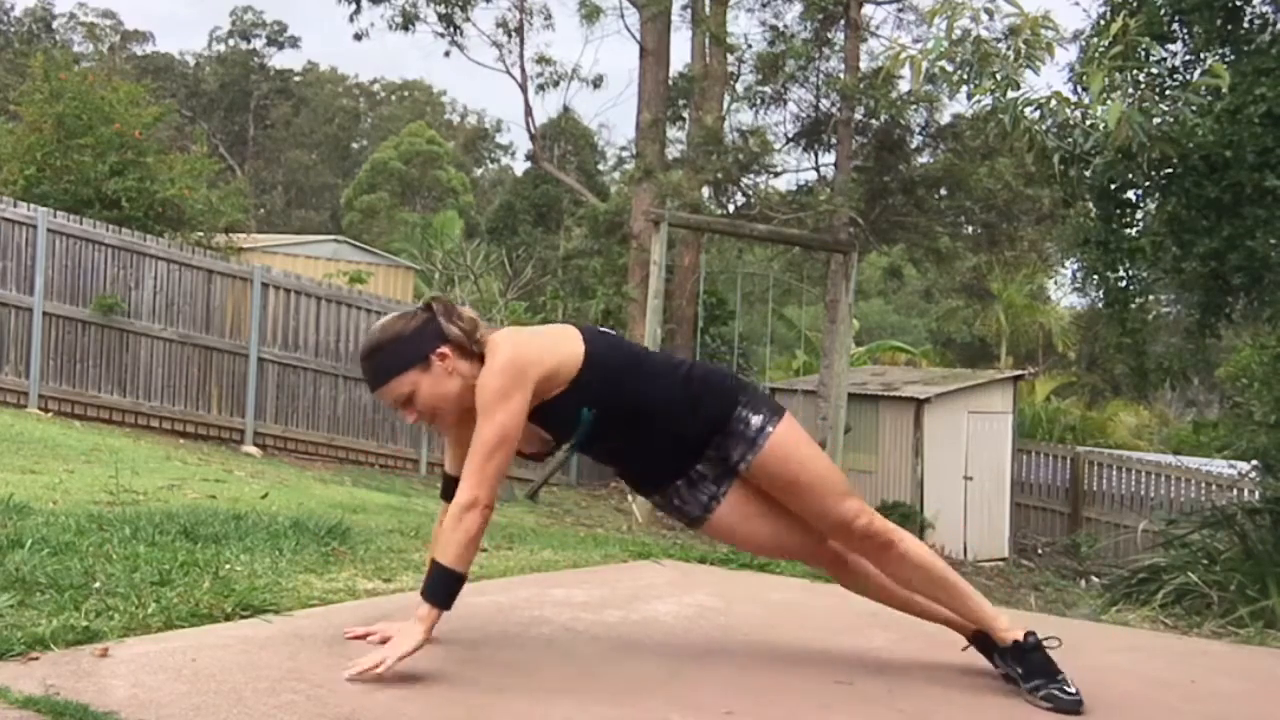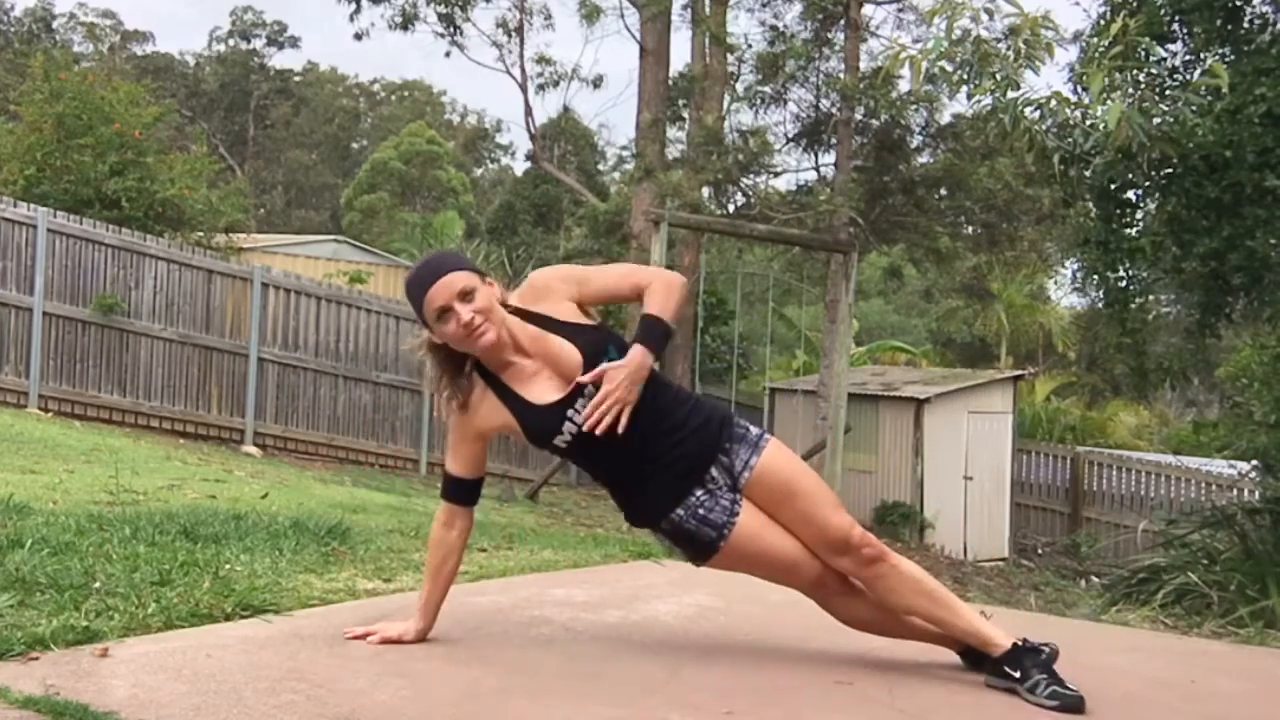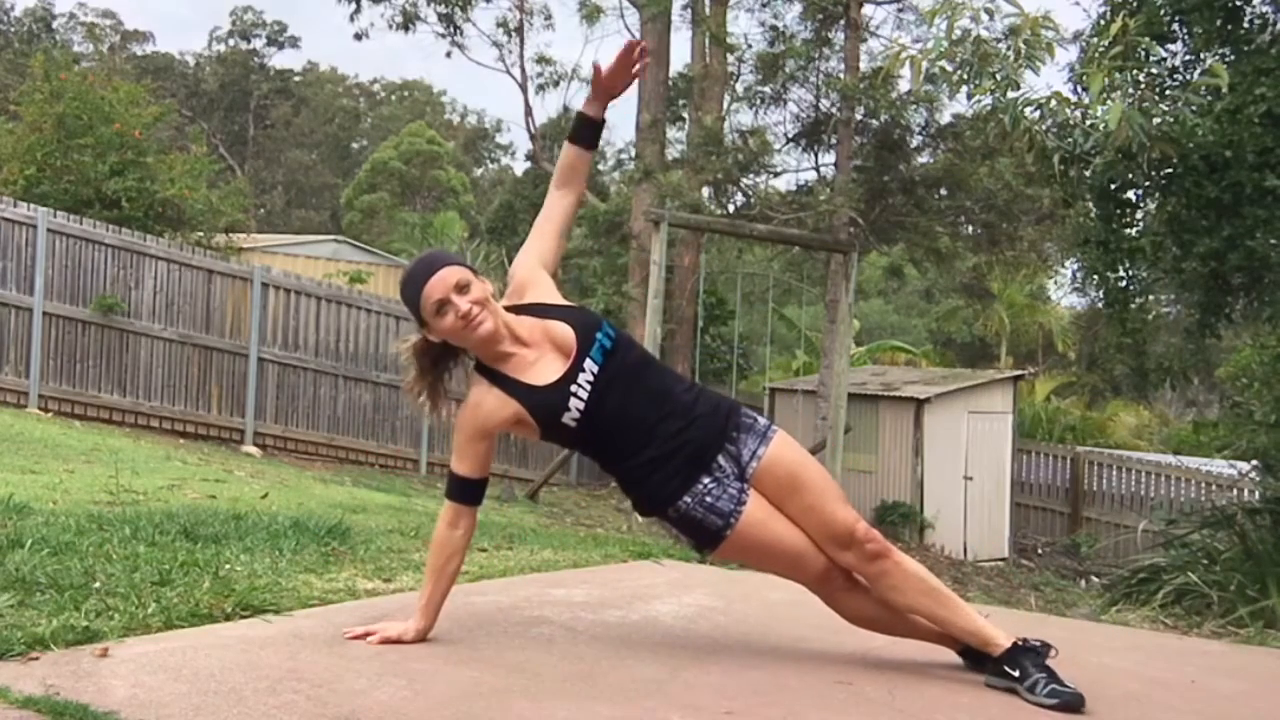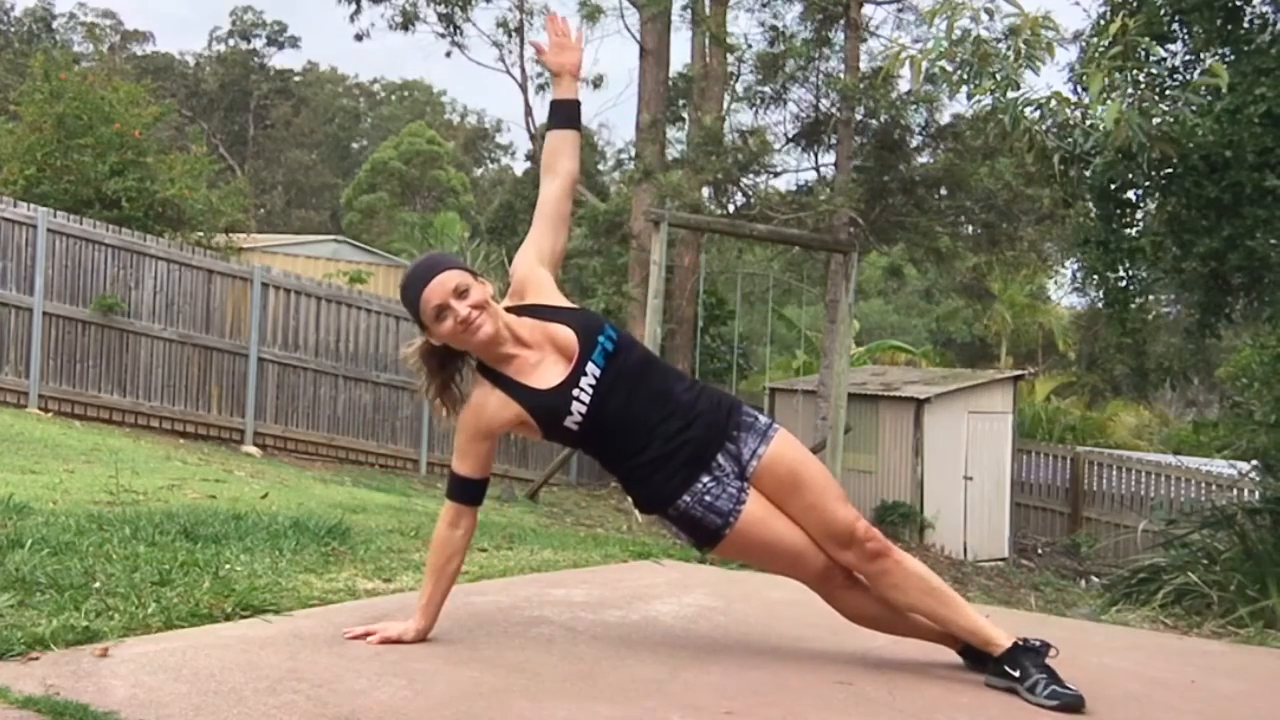
dt=0.4s
person 1, frame 1
left shoulder: (506, 358)
right shoulder: (466, 408)
left elbow: (479, 502)
right elbow: (457, 506)
left wrist: (427, 617)
right wrist: (420, 617)
left hip: (721, 414)
right hip: (671, 474)
left knee: (857, 529)
right knee: (828, 557)
left ankle: (1010, 639)
right ankle: (987, 639)
person 1, frame 2
left shoulder: (541, 292)
right shoulder: (480, 412)
left elbow: (667, 284)
right elbow: (454, 515)
left wrist: (638, 355)
right wrist: (420, 621)
left hip: (718, 437)
right hip: (674, 499)
left knee: (854, 548)
right knee: (827, 584)
left ankle: (1005, 649)
right ankle: (981, 651)
person 1, frame 3
left shoulder: (527, 284)
right shoulder: (487, 408)
left elbow: (564, 191)
right elbow: (458, 516)
left wrist: (598, 97)
right wrist: (421, 621)
left hip: (725, 428)
right hip: (684, 488)
left knee: (859, 544)
right knee: (832, 579)
left ankle: (1003, 649)
right ankle: (980, 649)
person 1, frame 4
left shoulder: (528, 285)
right shoulder: (488, 409)
left elbow: (558, 183)
right elbow: (458, 516)
left wrist: (567, 83)
right wrist: (420, 621)
left hip: (727, 425)
right hip: (684, 485)
left knee: (859, 543)
right knee: (830, 575)
left ankle: (1004, 649)
right ankle: (984, 650)
